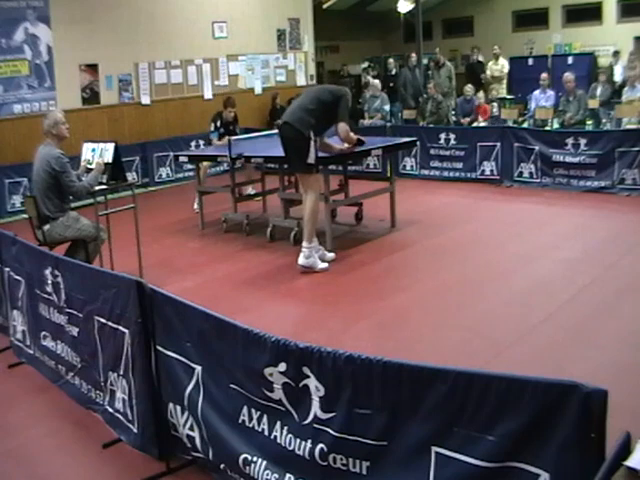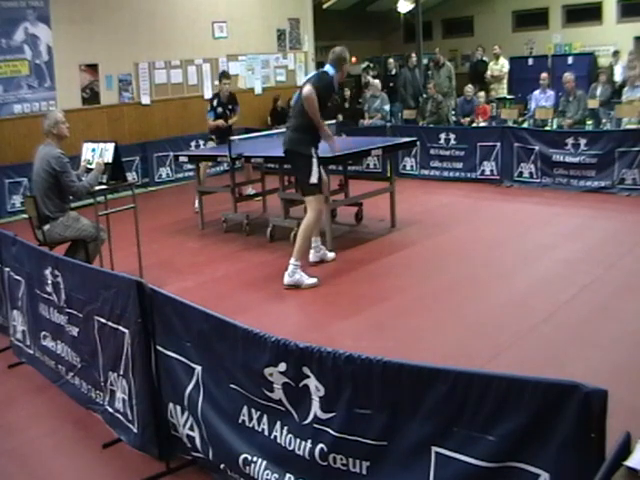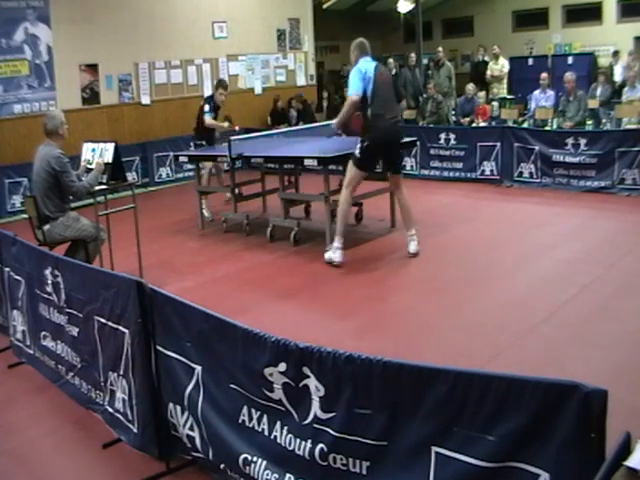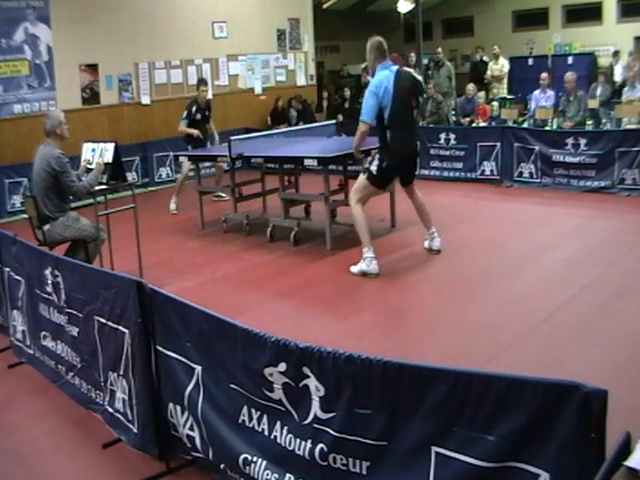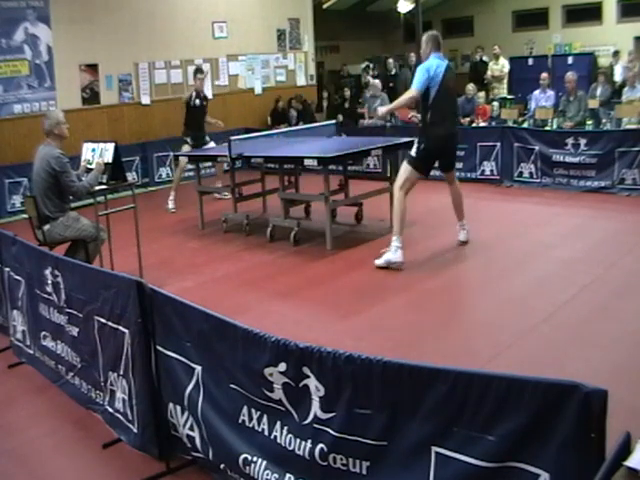
dt=1s
person 1, frame 1
left shoulder: (324, 95)
right shoulder: (342, 95)
left elbow: (319, 142)
right elbow: (343, 133)
left wrist: (341, 149)
right wrist: (353, 139)
left hip: (287, 127)
right hip: (300, 129)
left knee: (308, 190)
right knee: (313, 190)
left ankle: (313, 247)
right ankle: (307, 253)
person 1, frame 2
left shoulder: (319, 77)
right shoulder: (327, 79)
left elbow: (295, 103)
right elbow: (307, 94)
right wrist: (322, 128)
left hip: (296, 142)
right hip: (302, 146)
left knee: (323, 186)
right knee: (315, 209)
left ankle: (316, 249)
right ankle: (293, 271)
person 1, frame 3
left shoulder: (358, 70)
right shoulder: (385, 71)
left elbow: (354, 99)
right elbow: (399, 104)
left wrist: (339, 121)
left hip: (374, 133)
right hip: (394, 131)
left knee: (348, 187)
right knee: (397, 188)
left ankle: (336, 248)
right ankle: (413, 239)
person 1, frame 4
left shoulder: (376, 84)
right shoulder: (404, 75)
left elbow: (365, 128)
right elbow: (421, 89)
left wrist: (356, 147)
left hip: (392, 153)
right hip: (411, 148)
left knee: (356, 198)
right knee: (410, 190)
left ankle: (369, 259)
right ankle: (433, 237)
person 1, frame 5
left shoulder: (427, 67)
right shoulder: (449, 71)
left elbow: (413, 95)
left wrist: (386, 109)
left hip: (430, 137)
right hip: (449, 136)
left knee: (400, 188)
right knee: (452, 181)
left ankle: (396, 249)
right ankle: (462, 229)
person 2, frame 1
left shoulder: (43, 151)
right shoulder: (56, 156)
right elbow: (78, 192)
left wrist: (81, 171)
right wrist: (96, 172)
left hip: (45, 220)
right hip: (55, 223)
left knee: (87, 230)
right knee: (98, 233)
person 2, frame 2
left shoulder: (43, 151)
right shoulder: (56, 156)
right elbow: (77, 192)
left wrist: (81, 171)
right wrist: (96, 172)
left hip: (45, 221)
right hip: (54, 224)
left knee: (87, 230)
right knee: (98, 233)
person 2, frame 3
left shoulder: (43, 150)
right shoulder: (56, 156)
right elbow: (77, 192)
left wrist: (81, 171)
right wrist: (96, 172)
left hip: (44, 221)
right hip: (54, 224)
left knee: (87, 229)
right knee: (98, 233)
person 2, frame 4
left shoulder: (43, 150)
right shoulder: (56, 156)
right elbow: (77, 192)
left wrist: (81, 171)
right wrist: (96, 172)
left hip: (45, 221)
right hip: (54, 224)
left knee: (87, 230)
right knee: (98, 233)
person 2, frame 5
left shoulder: (43, 151)
right shoulder: (56, 156)
right elbow: (77, 192)
left wrist: (81, 171)
right wrist: (96, 172)
left hip: (45, 221)
right hip: (54, 224)
left knee: (87, 230)
right knee: (98, 233)
person 3, frame 1
left shoulder: (234, 117)
right shoulder: (216, 120)
right elbow: (214, 143)
right wrist: (223, 142)
right knee: (205, 165)
left ankle: (248, 188)
right ankle: (198, 199)
person 3, frame 2
left shoulder: (233, 97)
right shoulder: (213, 100)
right elbow: (209, 125)
left wrist: (230, 121)
right wrist: (217, 123)
left hip: (230, 135)
right hip: (215, 136)
right knee: (205, 162)
left ankle: (248, 189)
right ankle: (198, 197)
person 3, frame 3
left shoulder: (218, 103)
right shoulder: (208, 102)
right elbow: (207, 122)
left wrist: (222, 127)
right wrist: (222, 125)
left hip: (210, 138)
right hip: (200, 139)
left knee: (218, 165)
right knee: (208, 166)
left ankle: (228, 192)
right ankle: (203, 205)
person 3, frame 4
left shoulder: (208, 104)
right shoulder: (191, 107)
right elbow: (180, 128)
left wrist: (215, 133)
right wrist: (191, 131)
left hip: (204, 142)
right hip: (191, 143)
left knee: (220, 164)
right knee: (185, 172)
left ankle: (216, 192)
right ankle: (174, 200)
person 3, frame 5
left shoulder: (205, 98)
right shoulder: (192, 95)
right elbow: (186, 99)
left wrist: (214, 121)
left hip: (202, 135)
right hip: (189, 136)
right knee: (182, 165)
right ankle: (171, 198)
